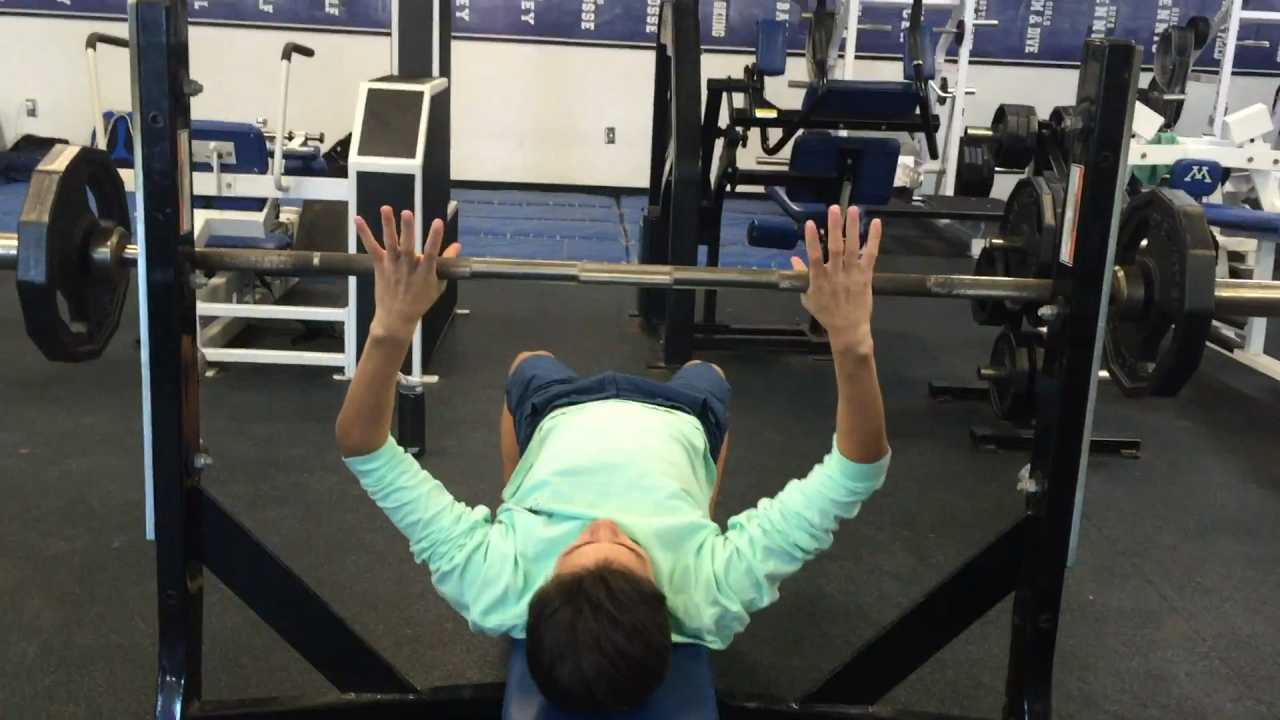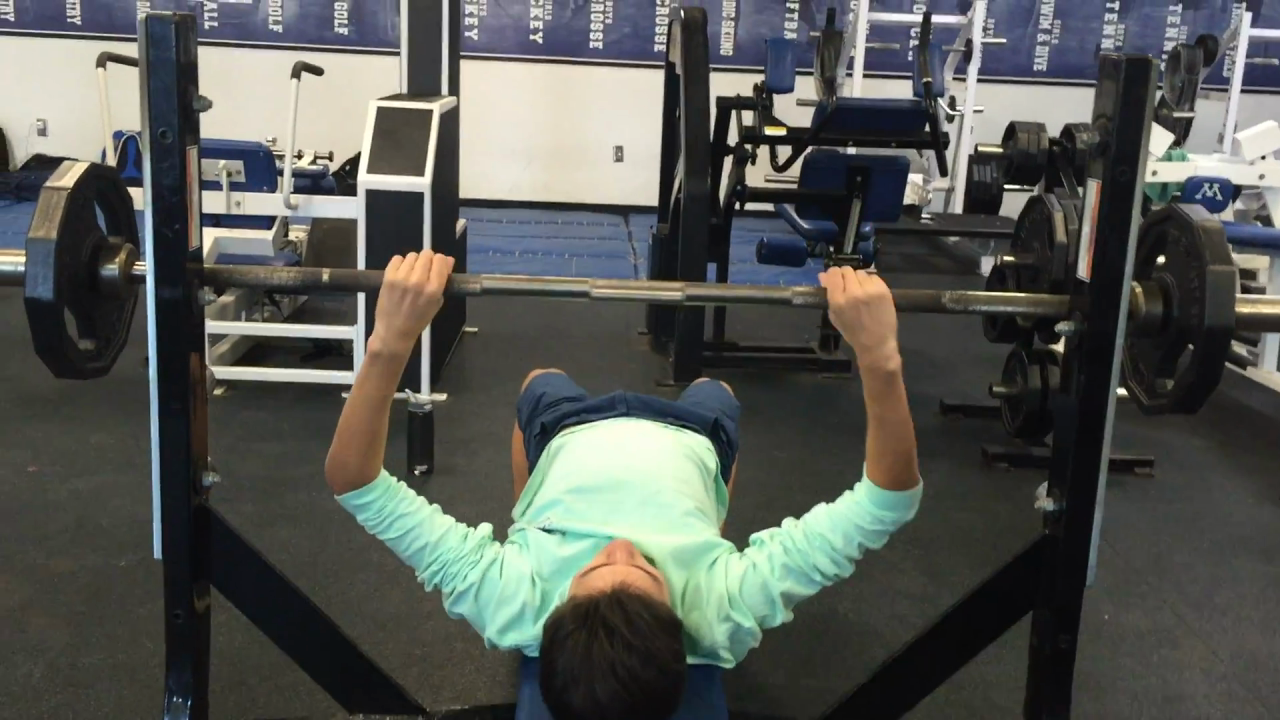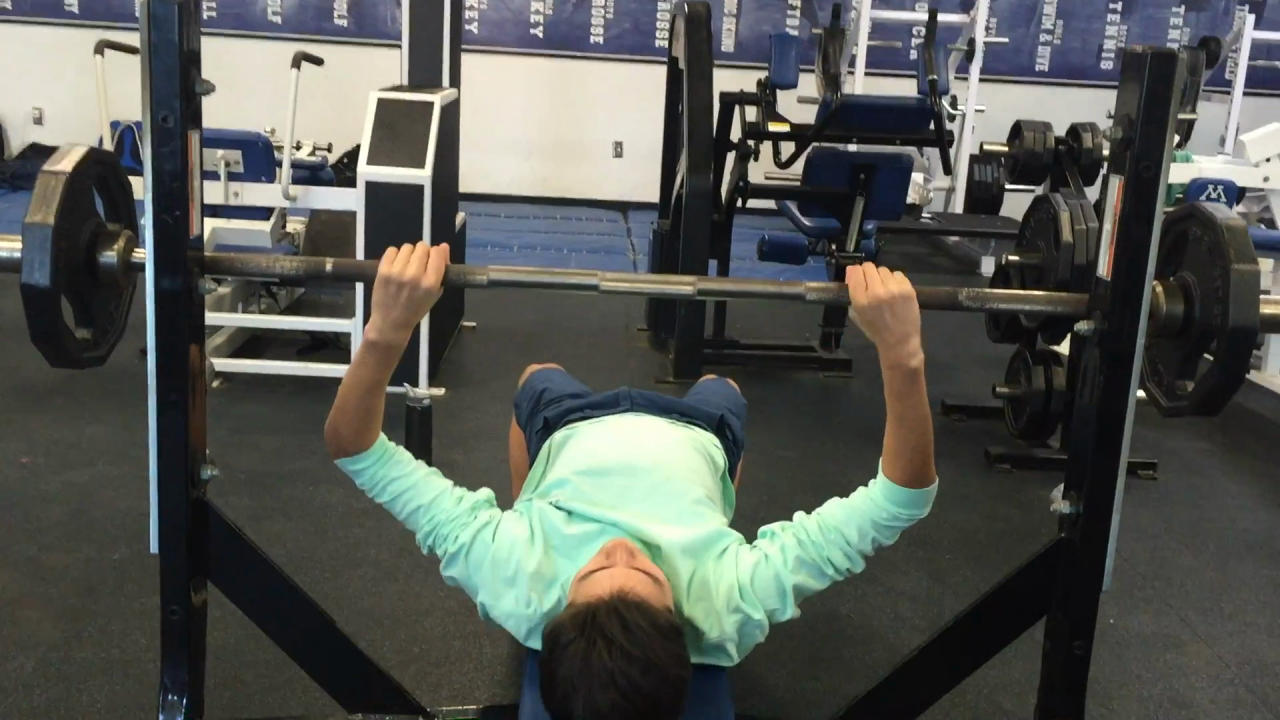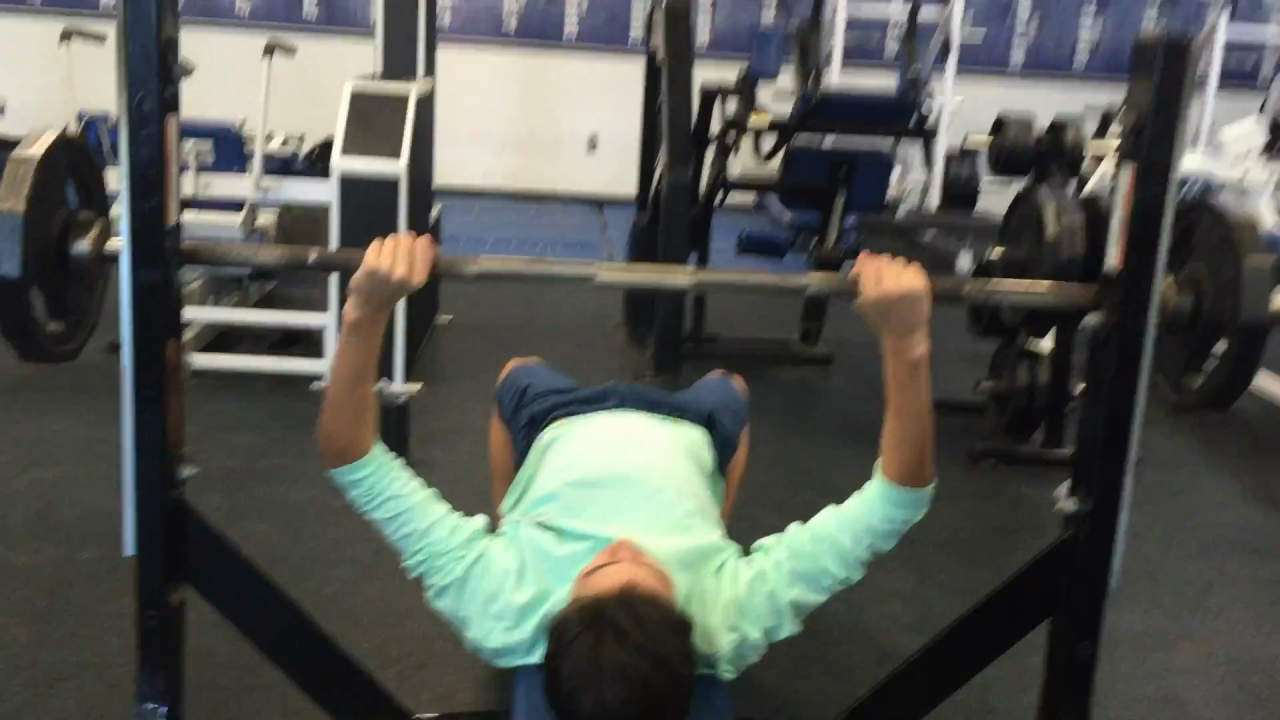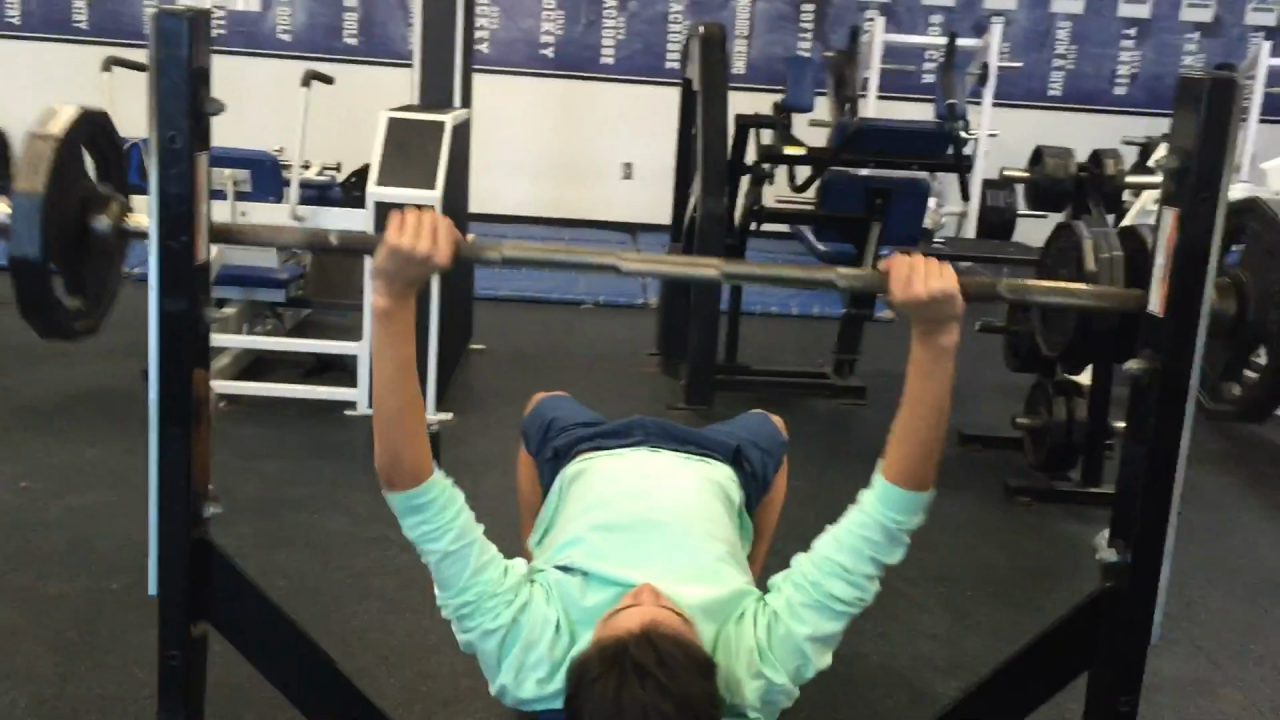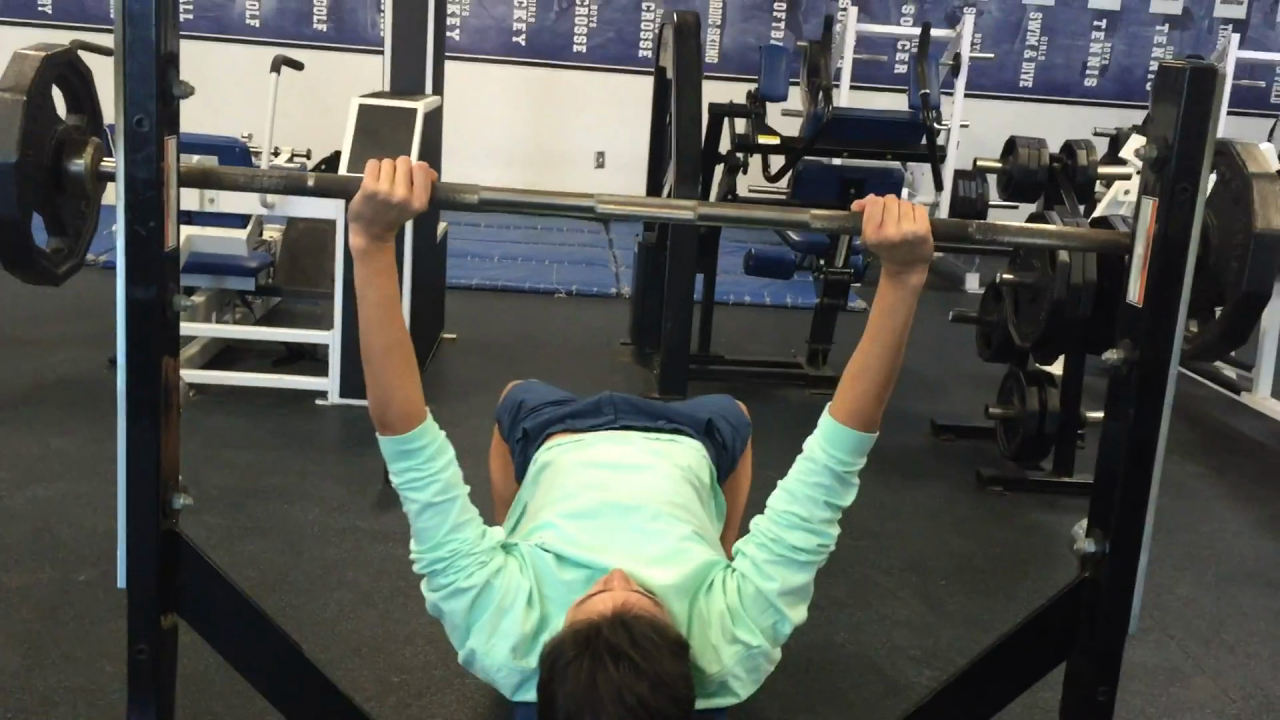
dt=0.5s
person 1, frame 1
left shoulder: (497, 588)
right shoulder: (711, 593)
left elbow: (365, 449)
right elbow: (855, 471)
left wrist: (391, 327)
right wrist: (851, 339)
left knee: (531, 366)
right knee: (704, 375)
person 1, frame 2
left shoulder: (514, 606)
right shoulder: (724, 609)
left elbow: (353, 483)
right elbow: (889, 501)
left wrist: (389, 341)
right wrist: (879, 355)
left knee: (543, 383)
right knee: (713, 392)
person 1, frame 3
left shoulder: (516, 587)
right shoulder: (730, 603)
left elbow: (356, 451)
right elbow: (901, 500)
left wrist: (386, 330)
right wrist: (900, 351)
left knee: (541, 378)
right knee: (720, 389)
person 1, frame 4
left shoulder: (502, 611)
right shoulder: (731, 620)
left elbow: (350, 463)
right elbow: (897, 502)
left wrist: (365, 313)
right wrist: (906, 344)
left knee: (520, 375)
right knee: (724, 388)
person 1, frame 5
left shoulder: (528, 659)
right shoulder: (760, 663)
left elbow: (408, 488)
right elbow: (893, 510)
left wrist: (395, 298)
right wrist: (934, 336)
left knee: (548, 411)
right knee: (764, 429)
person 1, frame 6
left shoulder: (503, 637)
right shoulder: (732, 642)
left elbow: (409, 447)
right elbow: (836, 459)
left wrist: (372, 242)
right wrist: (901, 277)
left knee: (520, 398)
right knee: (729, 415)
